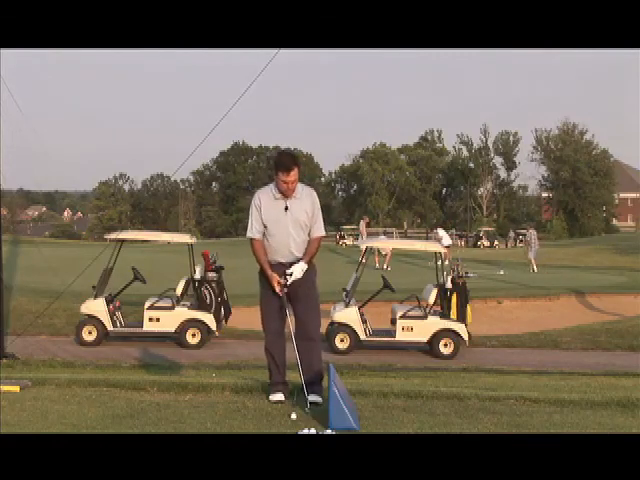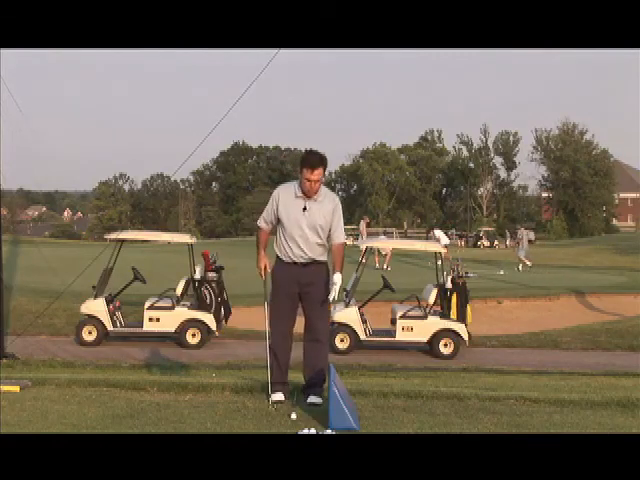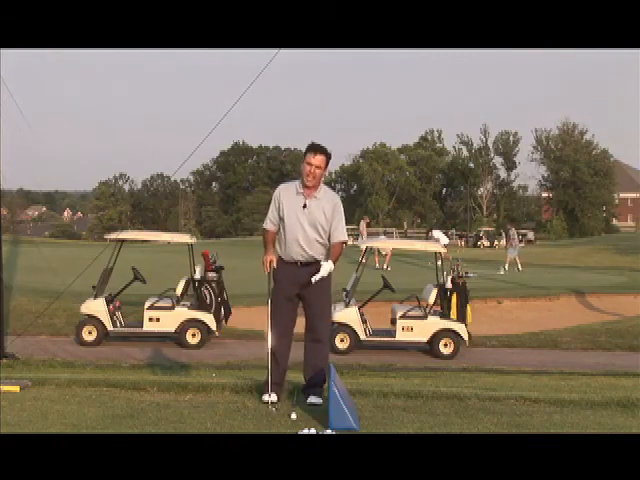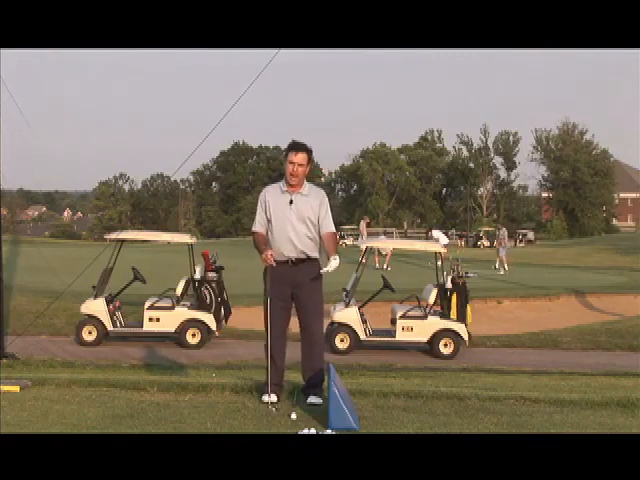
dt=0.5s
person 1, frame 1
left shoulder: (310, 196)
right shoulder: (261, 197)
left elbow: (316, 235)
right elbow: (256, 238)
left wrist: (303, 263)
right wrist: (269, 272)
left hip: (302, 270)
right hip: (272, 272)
left knee: (310, 329)
right knee: (273, 331)
left ankle: (313, 386)
right ankle: (278, 385)
person 1, frame 2
left shoulder: (332, 202)
right shoulder: (281, 193)
left elbow: (337, 241)
right elbow: (265, 225)
left wrist: (337, 273)
right wrist: (261, 253)
left hip: (316, 271)
right hip: (285, 269)
left knee: (318, 331)
right knee: (280, 329)
left ankle: (314, 388)
right ankle: (278, 386)
person 1, frame 3
left shoulder: (332, 200)
right shoulder: (283, 192)
left elbow: (338, 239)
right elbow: (270, 226)
left wrist: (330, 262)
right wrist: (269, 250)
left hip: (317, 271)
right hip: (286, 269)
left knee: (318, 332)
right knee: (279, 329)
left ankle: (314, 388)
right ankle: (274, 386)
person 1, frame 4
left shoulder: (318, 196)
right shoulder: (268, 194)
left elbow: (327, 231)
right elbow: (258, 230)
left wrist: (333, 256)
right wrist: (264, 249)
left hip: (308, 269)
right hip: (277, 270)
left knee: (312, 329)
right knee: (274, 330)
left ankle: (313, 388)
right ankle: (273, 387)
